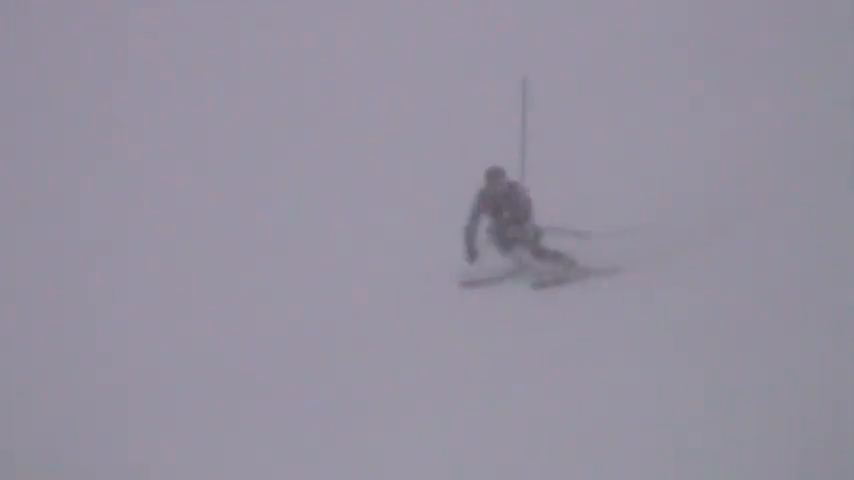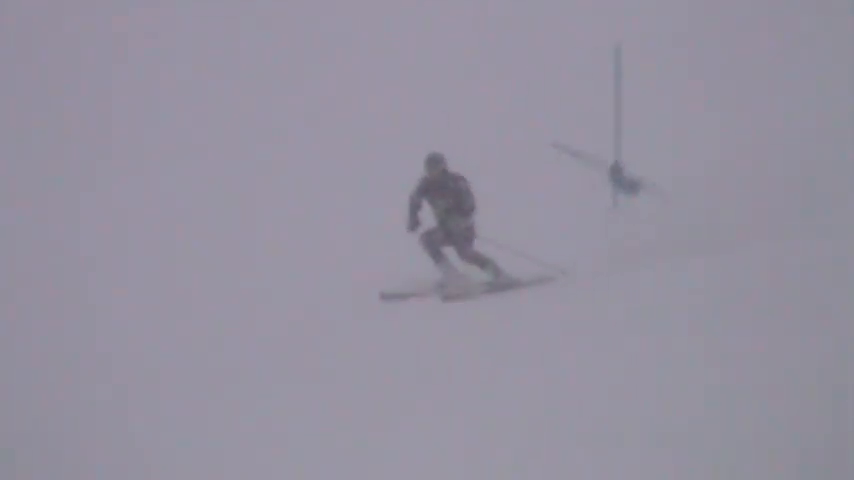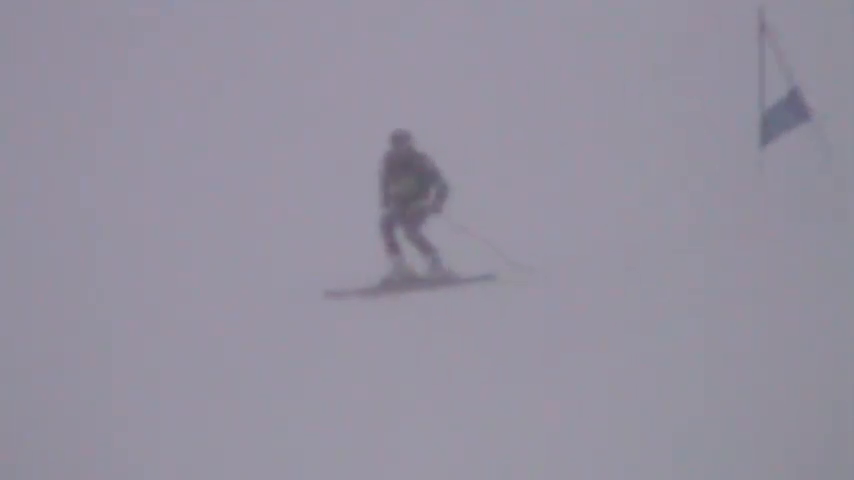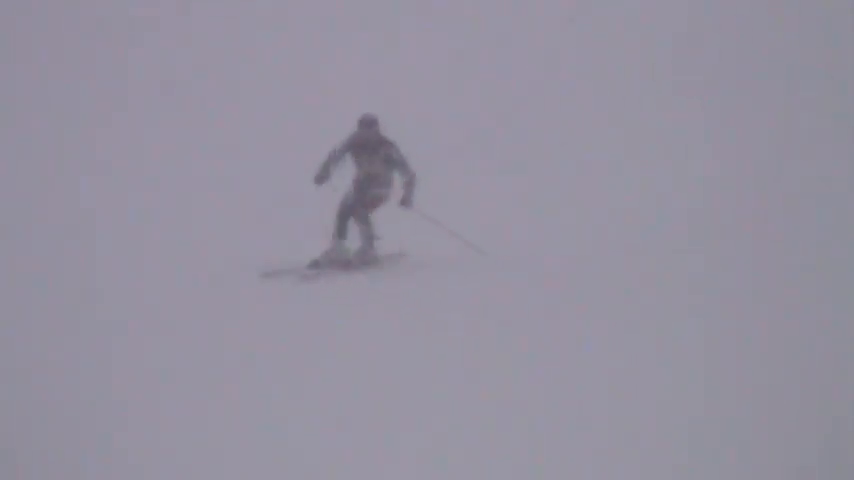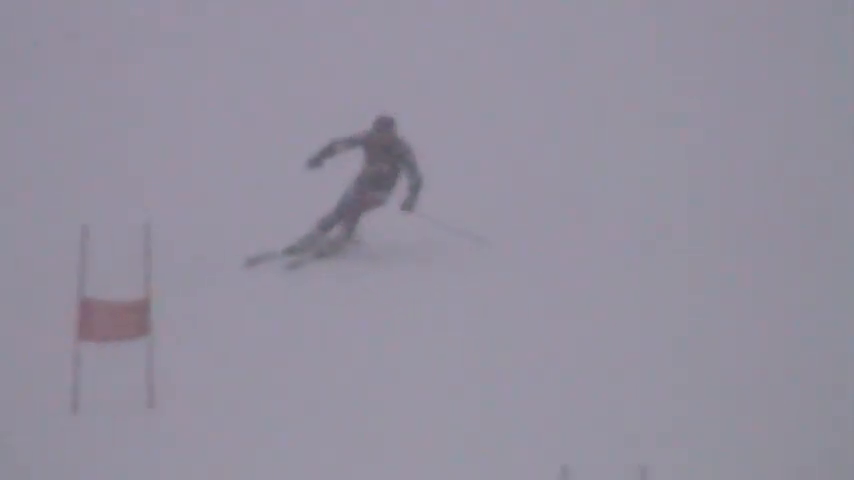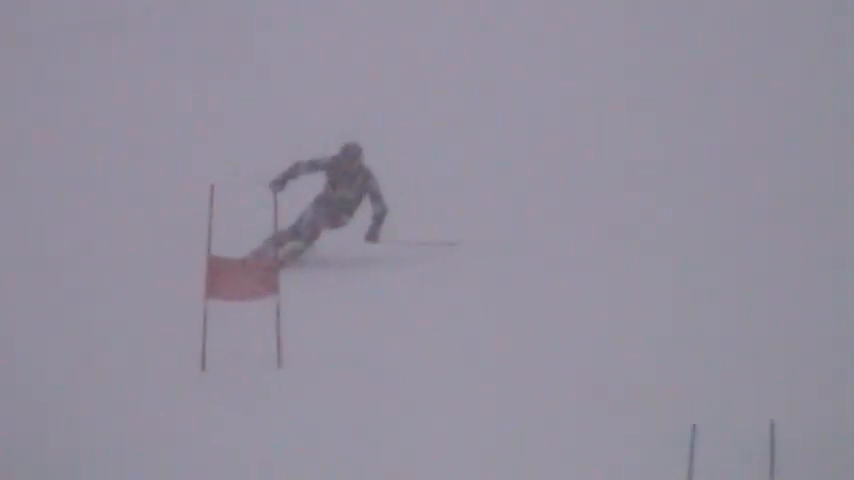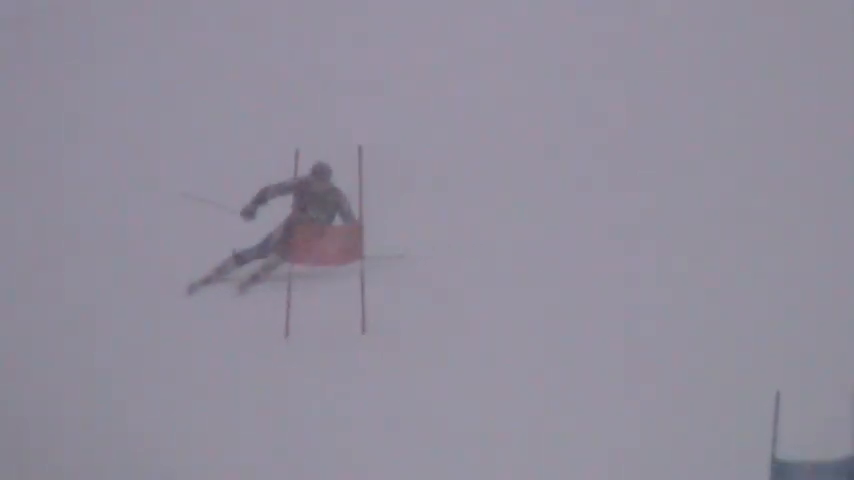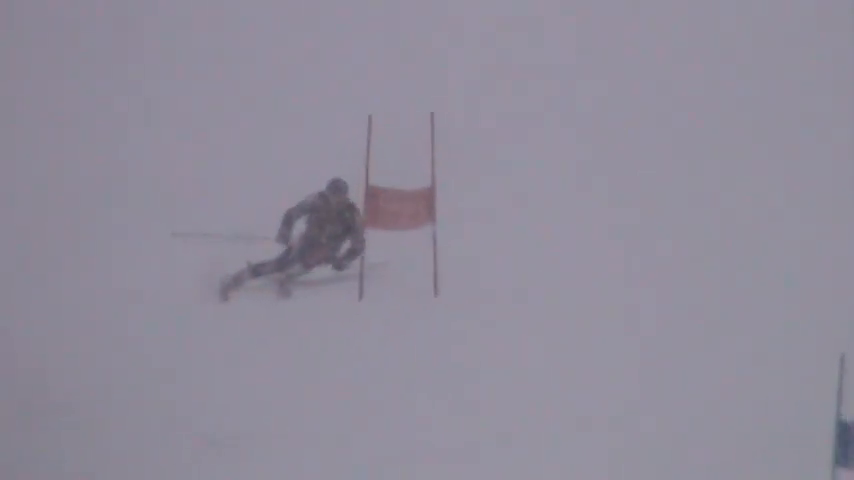
dt=0.2s
person 1, frame 1
left shoulder: (515, 189)
right shoulder: (483, 197)
left elbow: (526, 214)
right elbow: (472, 224)
right wrist: (470, 248)
left hip: (525, 228)
right hip: (504, 232)
left knee: (535, 251)
left ankle: (568, 263)
person 1, frame 2
left shoulder: (457, 181)
right shoulder: (425, 183)
left elbow: (470, 205)
right elbow: (414, 200)
right wrist: (414, 218)
left hip: (462, 226)
right hip: (445, 228)
left knee: (464, 253)
right knee: (425, 238)
left ankle: (500, 275)
right ankle: (451, 275)
person 1, frame 3
left shoulder: (421, 160)
right shoulder: (390, 159)
left elbow: (442, 185)
right elbow: (385, 177)
left wrist: (438, 202)
right wrist: (385, 195)
left hip: (420, 204)
right hip: (400, 203)
left knee: (411, 232)
right knee: (386, 224)
left ankle: (437, 265)
right ankle: (400, 268)
person 1, frame 4
left shoulder: (387, 147)
right shoulder: (356, 140)
left elbow: (408, 173)
right elbow: (336, 154)
left wrist: (408, 194)
right wrist: (324, 171)
left hip: (380, 190)
right hip: (361, 185)
left knee: (358, 210)
right knee: (343, 211)
left ankle: (367, 250)
right ankle: (338, 252)
person 1, frame 5
left shoulder: (403, 150)
right shoulder: (371, 138)
left elbow: (415, 178)
right elbow: (341, 144)
left wrist: (411, 199)
right wrist: (319, 156)
left hip: (379, 192)
right hip: (362, 183)
left knee: (352, 210)
right knee: (337, 213)
left ankle: (343, 238)
right ankle: (310, 240)
person 1, frame 6
left shoulder: (366, 178)
right shoulder: (333, 162)
left elbow: (380, 206)
right elbow: (304, 166)
left wrist: (375, 229)
right wrist: (283, 178)
left hip: (340, 215)
right hip: (320, 205)
left knee: (317, 226)
right knee: (293, 232)
person 1, frame 7
left shoulder: (337, 197)
right shoulder: (301, 184)
left elbow: (351, 223)
right elbow: (271, 190)
right wrist: (253, 205)
right hip: (290, 228)
right knee: (257, 251)
left ankle: (259, 274)
right ankle: (212, 276)
person 1, frame 8
left shoulder: (352, 214)
right shoulder: (318, 199)
left elbow: (358, 244)
right elbow: (292, 214)
left wrist: (344, 261)
right wrist: (285, 232)
left hip: (327, 251)
right hip: (308, 242)
right knee: (279, 264)
right ankle: (233, 282)
